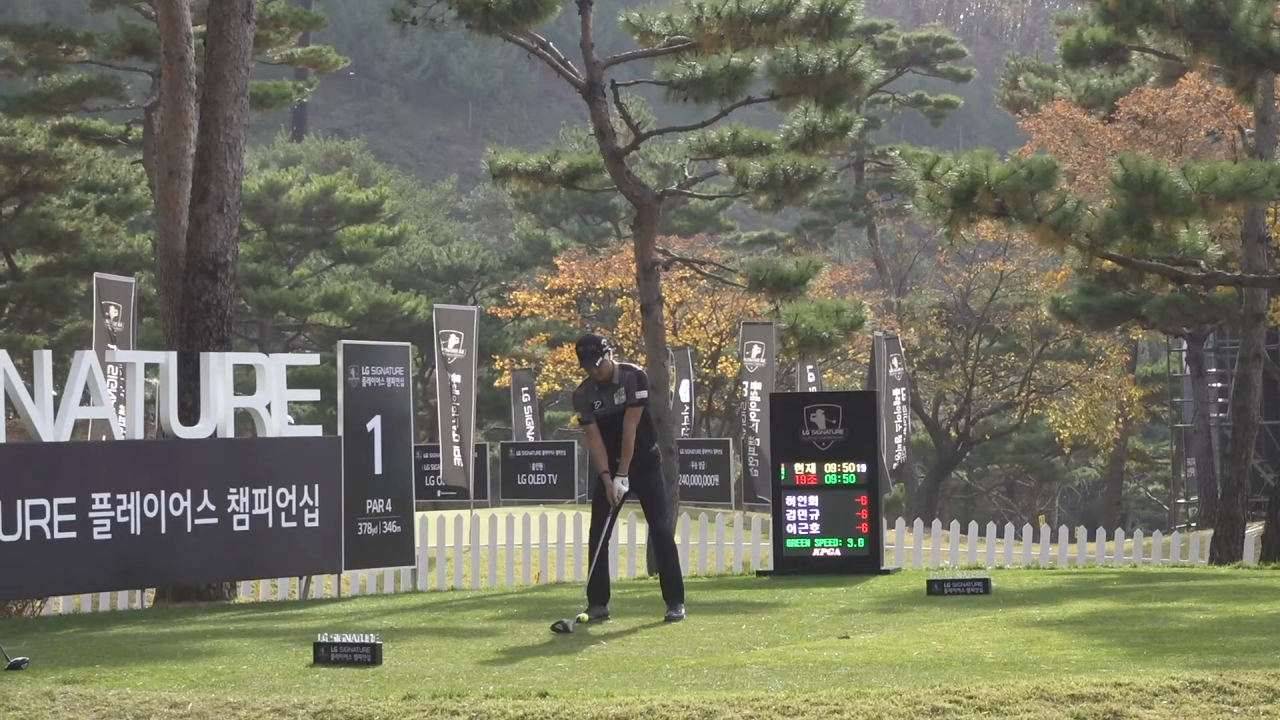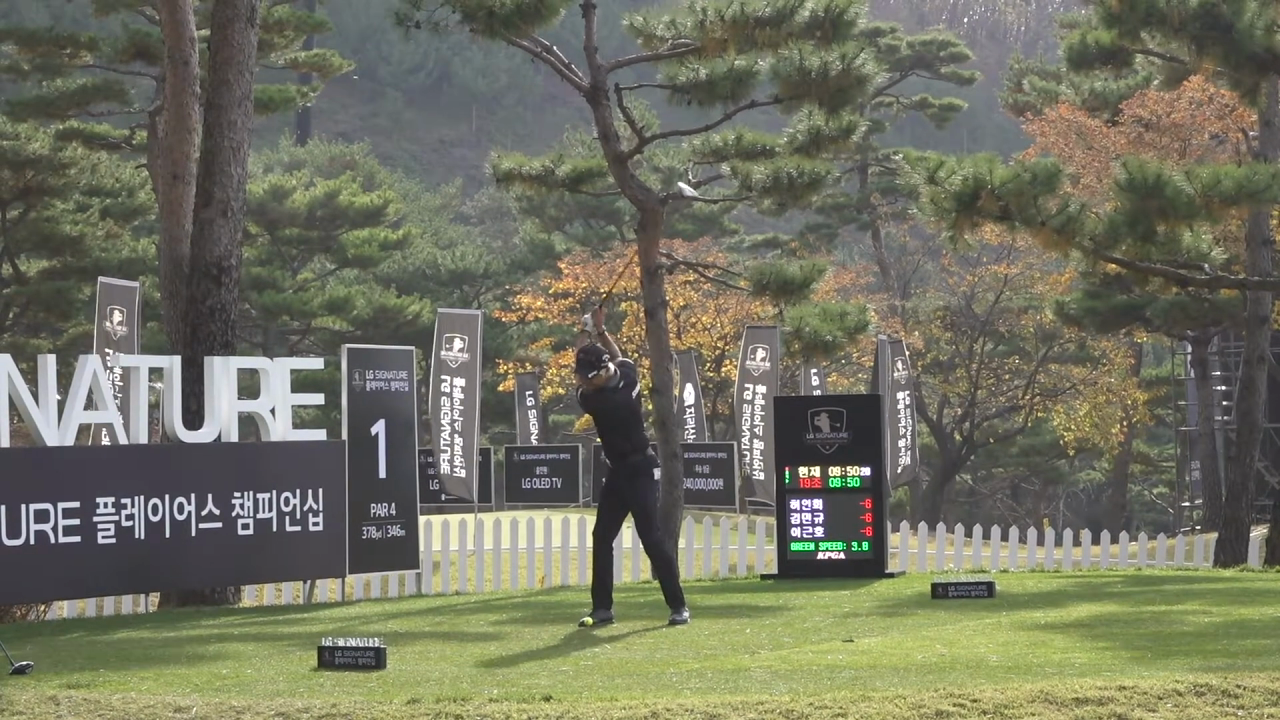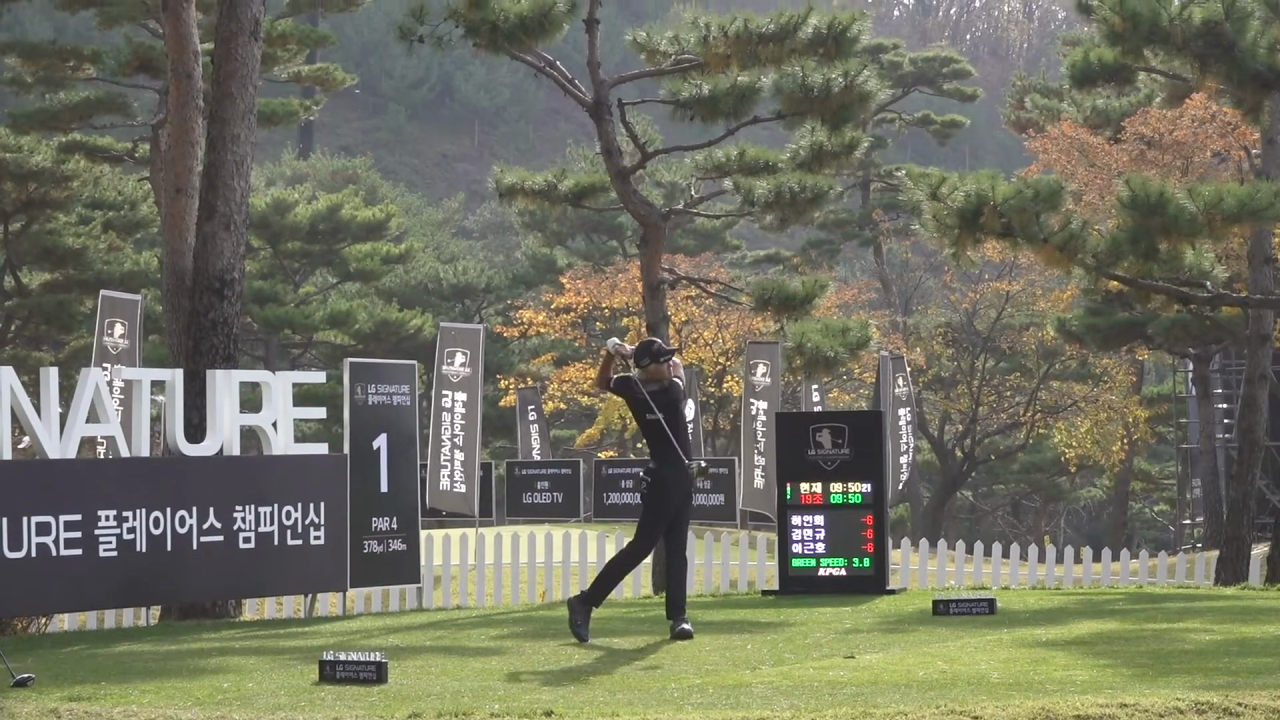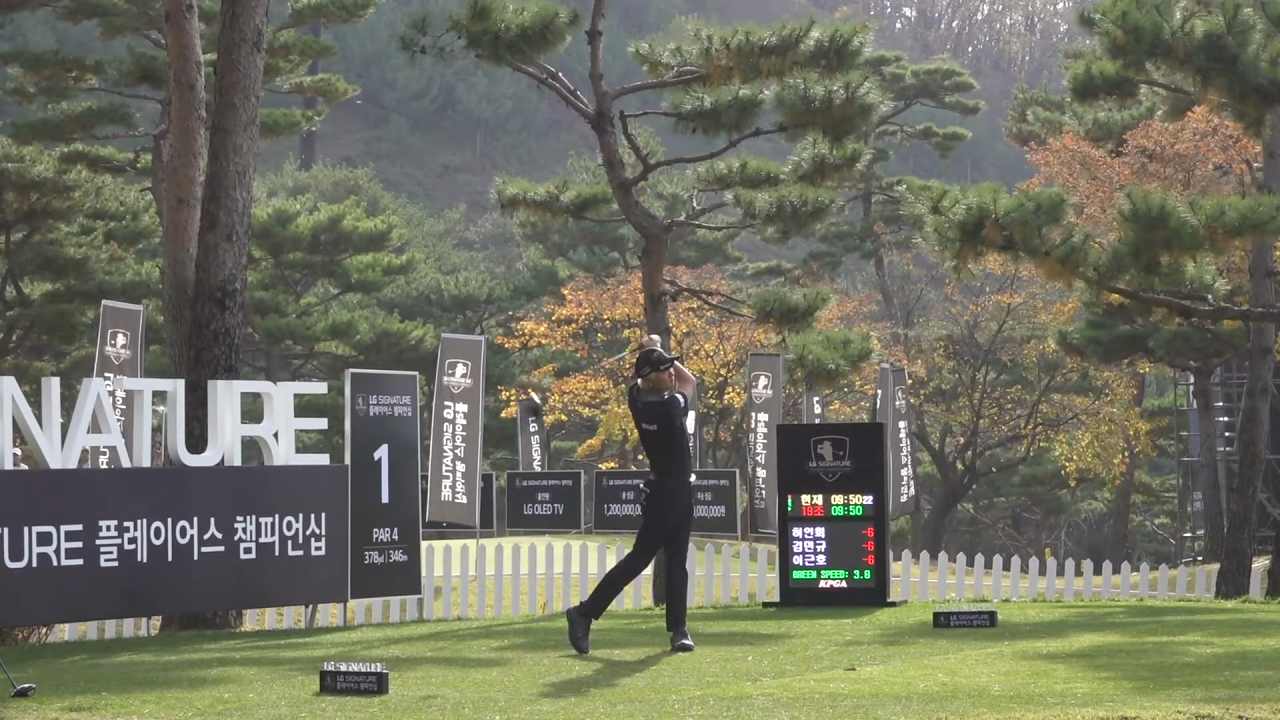
dt=1s
person 1, frame 1
left shoulder: (634, 377)
right shoulder: (583, 394)
left elbow: (630, 428)
right elbow: (594, 440)
left wrist: (623, 475)
right wrist: (607, 478)
left hip: (645, 463)
right hip: (609, 466)
left knee: (661, 531)
right knee: (597, 534)
left ankle: (675, 602)
right ankle: (598, 604)
person 1, frame 2
left shoulder: (594, 401)
right shoulder: (627, 372)
left elbow: (582, 388)
right elbow: (618, 360)
left wrist: (589, 333)
right wrist: (598, 332)
left hip: (639, 472)
right hip: (619, 472)
left knee: (650, 537)
right knee: (602, 537)
left ankle: (678, 605)
right ankle: (602, 607)
person 1, frame 3
left shoulder: (630, 386)
right shoulder: (670, 392)
left elbow: (601, 383)
right elbow: (680, 367)
left wrist: (611, 354)
right wrist: (634, 354)
left hip: (677, 477)
right hip: (664, 479)
left knee: (677, 550)
right knee: (641, 546)
left ankle: (678, 617)
right ankle: (585, 602)
person 1, frame 4
left shoulder: (636, 394)
right shoulder: (667, 407)
left elbow: (665, 378)
right elbow: (689, 382)
left wrist: (653, 353)
right wrist: (655, 351)
left hip: (677, 490)
right hip: (666, 492)
left knee: (677, 562)
right knee: (639, 558)
left ankle: (678, 629)
right ankle: (584, 613)
